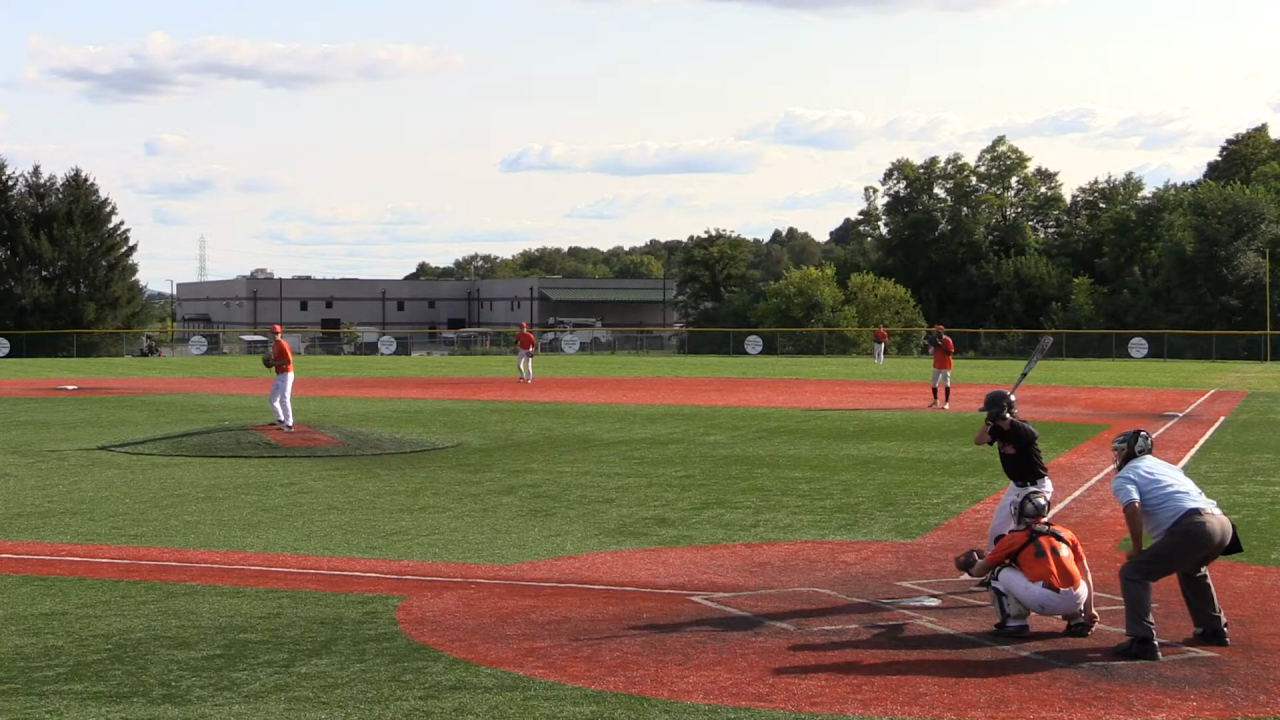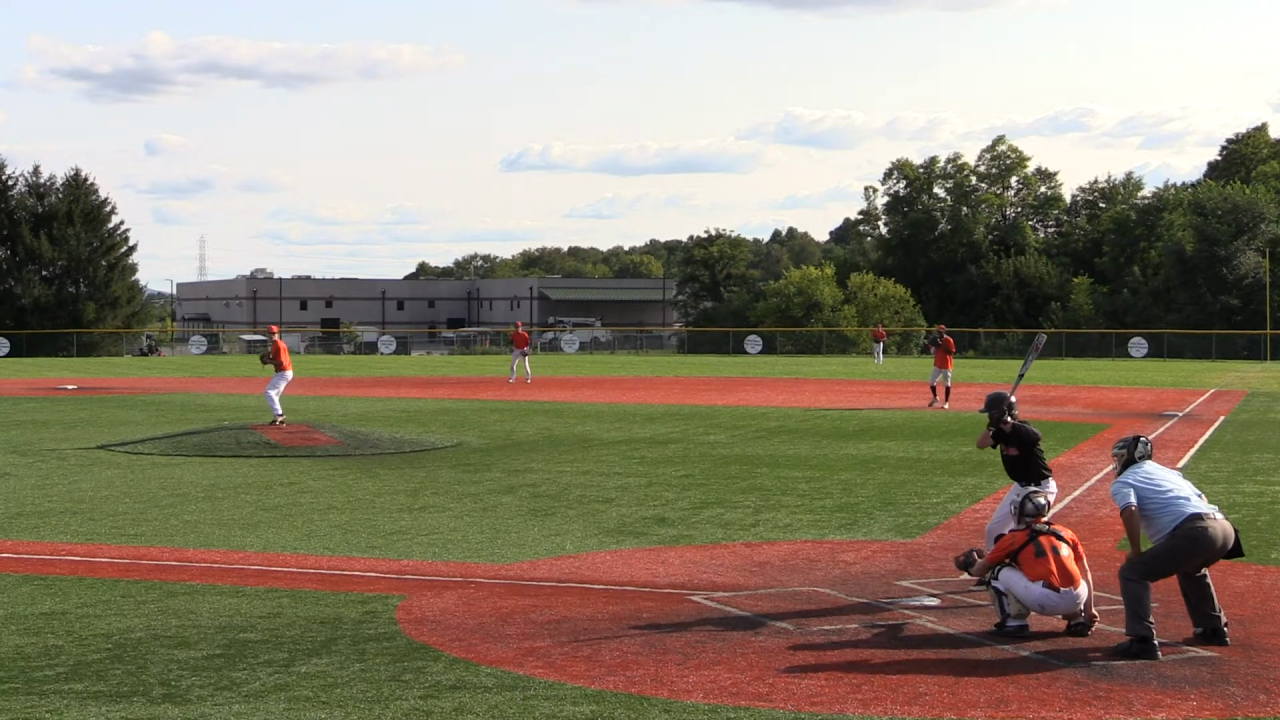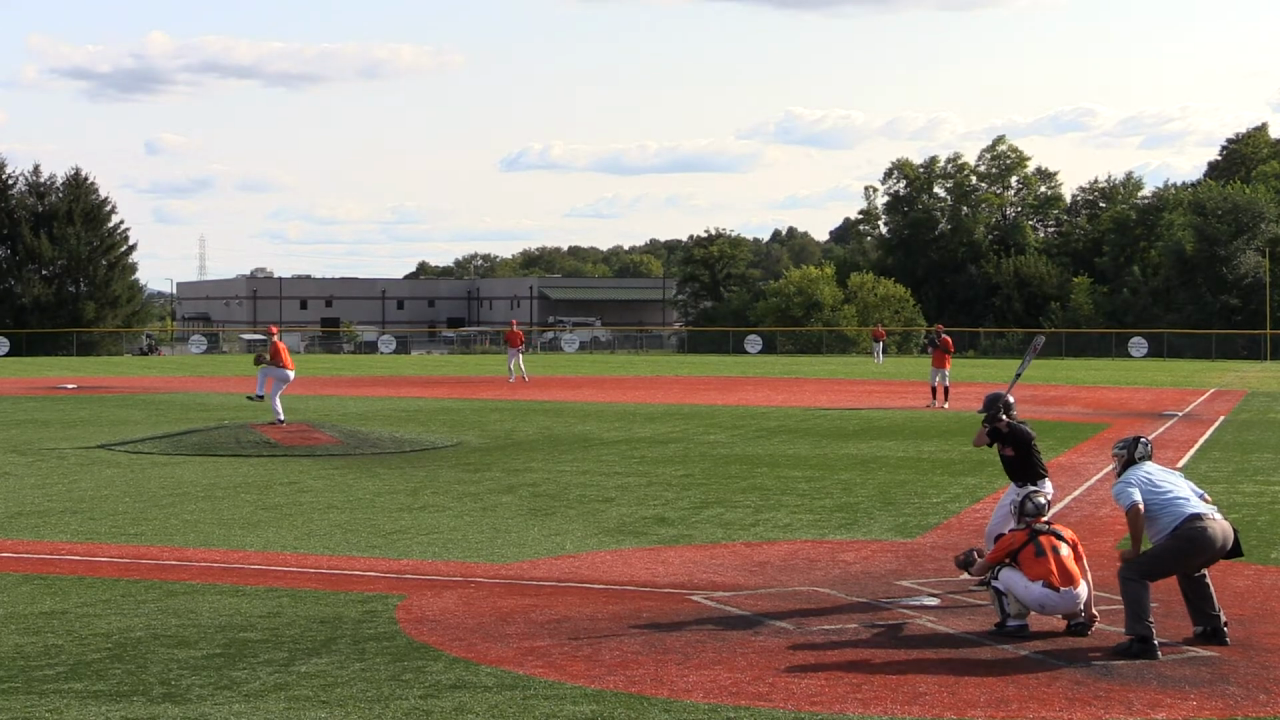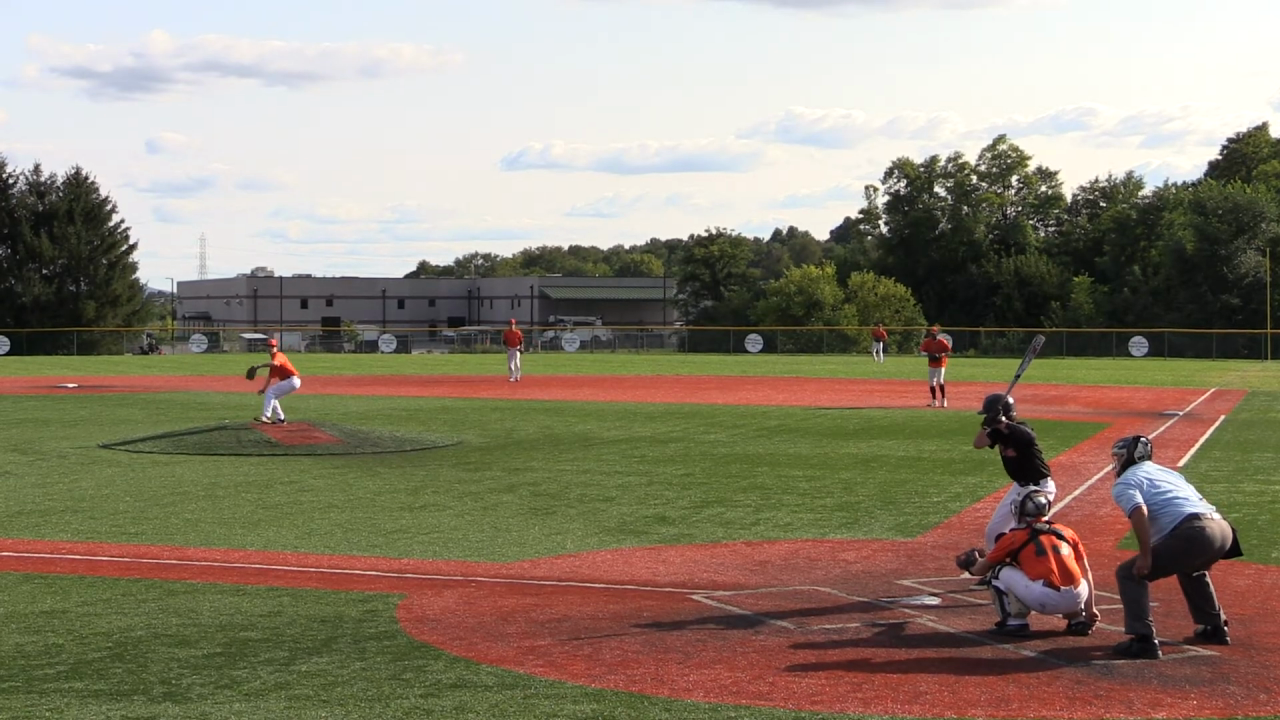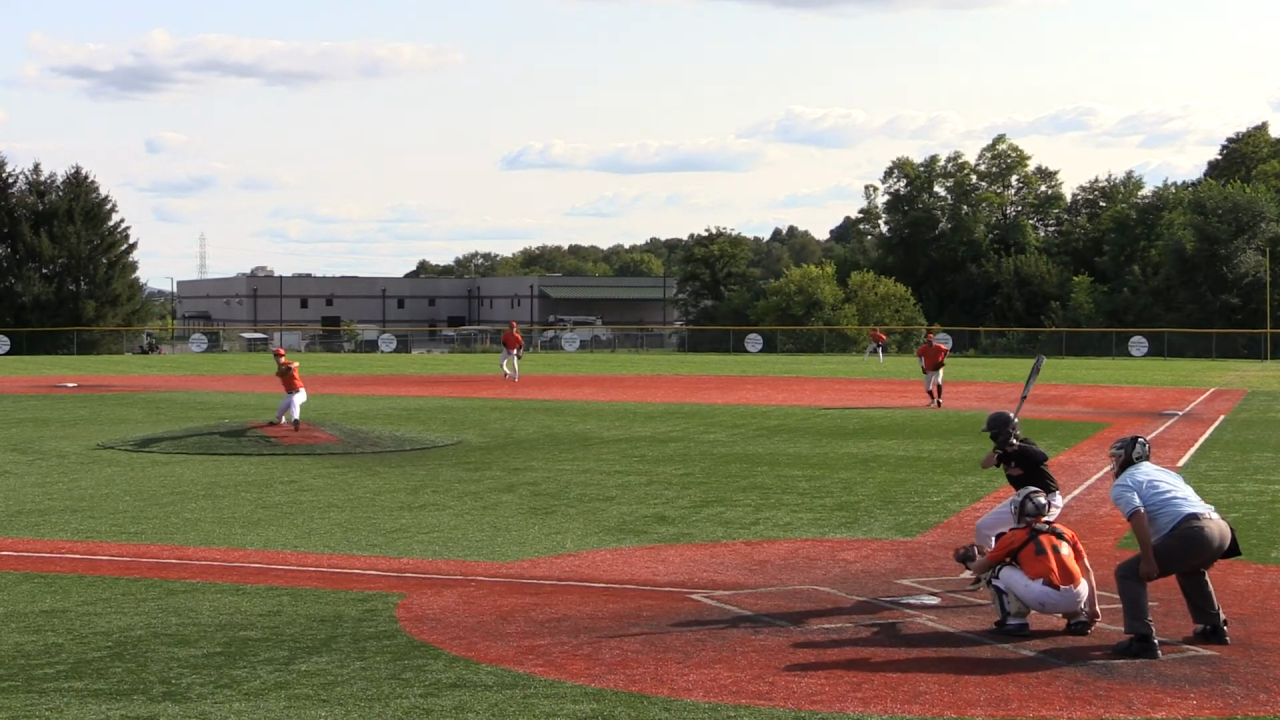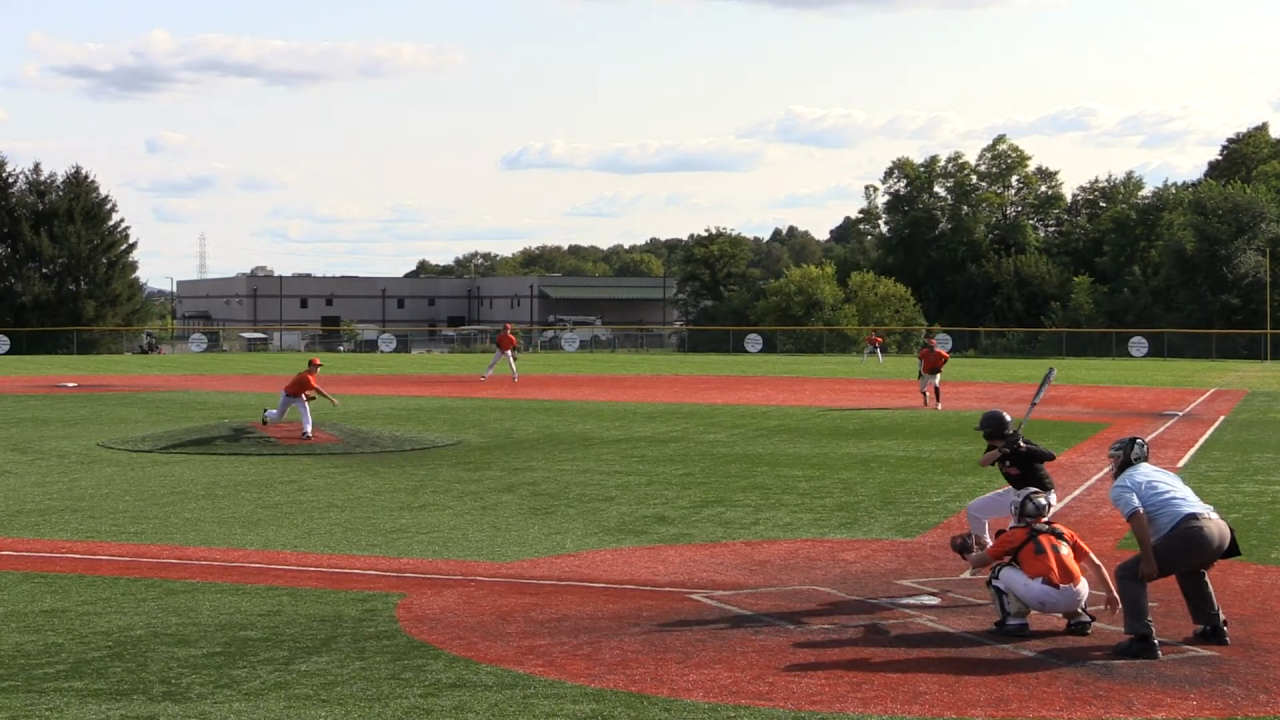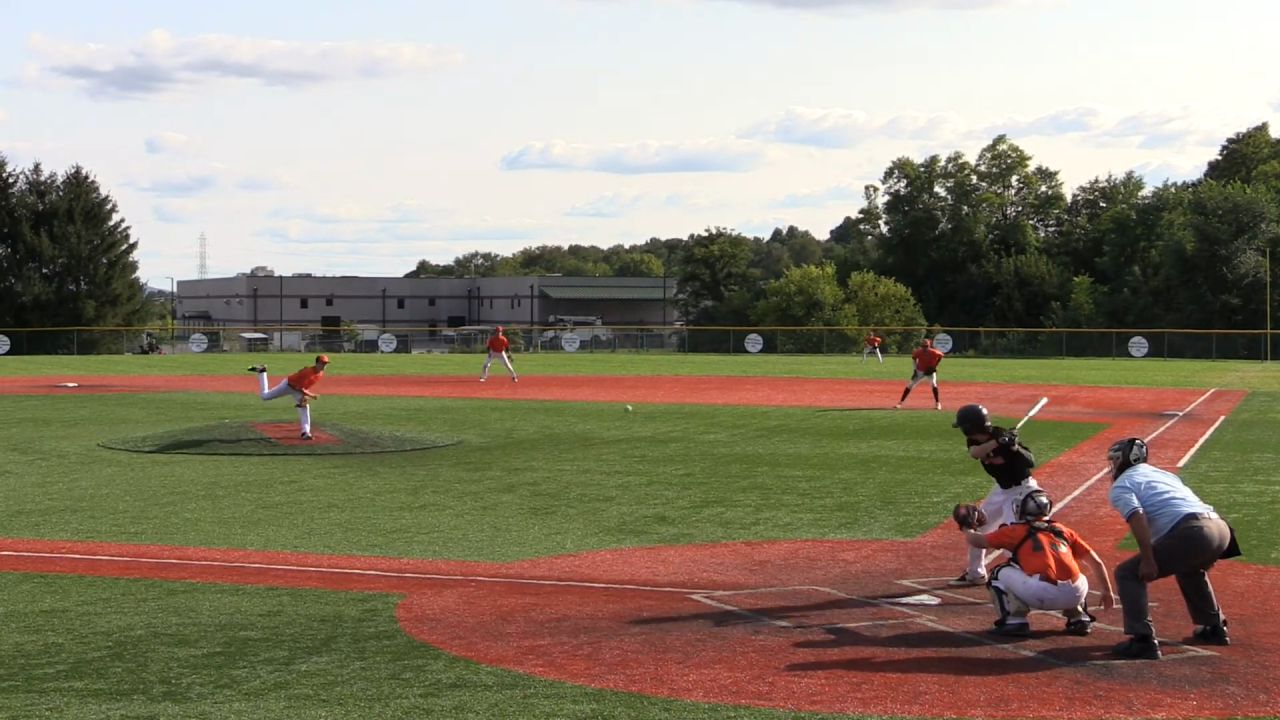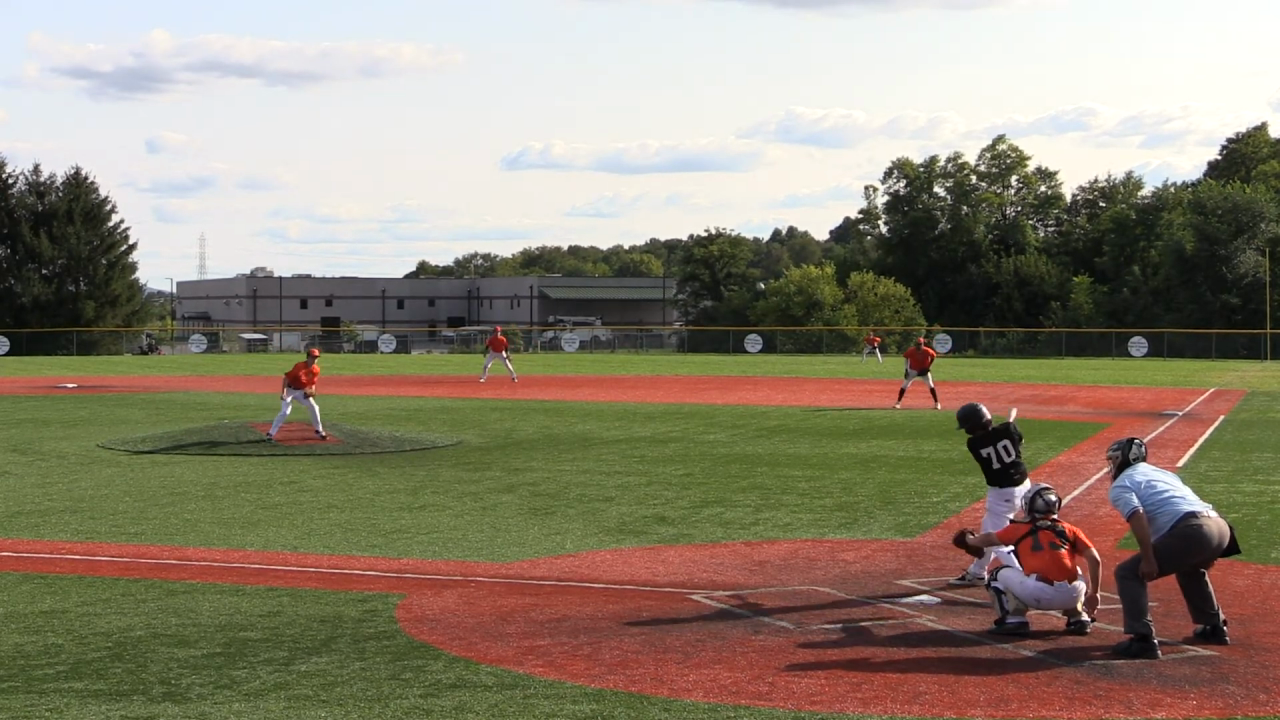
dt=0.3s
person 1, frame 1
left shoulder: (1123, 477)
right shoulder: (1168, 467)
left elbow: (1133, 508)
left wrist: (1137, 548)
left hip: (1194, 528)
right hip: (1222, 523)
left knee: (1133, 572)
right knee: (1191, 570)
left ankle: (1143, 642)
right ankle: (1214, 629)
person 1, frame 2
left shoulder: (1122, 482)
right shoulder: (1168, 471)
left elbow: (1130, 512)
left wrist: (1135, 551)
left hip: (1195, 533)
right hip: (1224, 528)
left knee: (1132, 573)
right knee: (1190, 569)
left ankle: (1143, 641)
right ankle: (1214, 629)
person 1, frame 3
left shoulder: (1124, 483)
right shoulder: (1170, 472)
left elbow: (1136, 509)
left wrist: (1135, 549)
left hip: (1196, 533)
right hip: (1224, 528)
left knee: (1131, 572)
right knee: (1189, 569)
left ankle: (1143, 641)
right ankle: (1214, 629)
person 1, frame 4
left shoulder: (1124, 483)
right shoulder: (1169, 472)
left elbow: (1139, 512)
left wrist: (1145, 555)
left hip: (1194, 533)
right hip: (1222, 528)
left knee: (1128, 573)
right knee: (1189, 567)
left ankle: (1144, 641)
right ankle: (1215, 628)
person 1, frame 5
left shoulder: (1122, 484)
right shoulder: (1167, 473)
left elbow: (1138, 516)
left wrist: (1148, 560)
left hip: (1193, 533)
right hip: (1221, 528)
left knee: (1127, 573)
right knee: (1190, 568)
left ankle: (1144, 640)
right ankle: (1214, 628)
person 1, frame 6
left shoulder: (1121, 485)
right shoulder: (1166, 473)
left elbow: (1138, 516)
left wrist: (1148, 560)
right wrist: (1205, 553)
left hip: (1193, 533)
right hip: (1221, 528)
left knee: (1127, 573)
right knee: (1189, 568)
left ankle: (1144, 640)
right ankle: (1214, 628)
person 1, frame 7
left shoulder: (1120, 486)
right shoulder: (1165, 474)
left elbow: (1137, 517)
left wrist: (1148, 560)
right wrist: (1205, 554)
left hip: (1192, 533)
right hip: (1221, 528)
left knee: (1128, 573)
right knee: (1189, 569)
left ankle: (1143, 640)
right ankle: (1214, 627)
person 1, frame 8
left shoulder: (1120, 486)
right shoulder: (1164, 473)
left elbow: (1137, 516)
left wrist: (1148, 559)
right wrist: (1206, 553)
left hip: (1191, 532)
right hip: (1220, 527)
left knee: (1128, 573)
right knee: (1189, 567)
left ankle: (1143, 640)
right ankle: (1214, 627)
person 2, frame 1
left shoulder: (1021, 427)
right shoulder: (999, 428)
left elbow: (1033, 435)
right elbow: (978, 440)
left wrist: (1006, 418)
right wrist: (989, 421)
left hip: (1036, 488)
right hip: (1016, 487)
right knee: (995, 532)
person 2, frame 2
left shoulder: (1022, 429)
right shoulder: (1001, 431)
left elbow: (1037, 436)
right elbow: (981, 444)
left wrist: (1008, 421)
right wrist: (991, 426)
left hip: (1040, 488)
right hip: (1020, 487)
right knee: (993, 530)
person 2, frame 3
left shoulder: (1020, 428)
right shoulder: (998, 432)
left elbow: (1029, 436)
right elbow: (977, 442)
left wrist: (1002, 420)
right wrist: (987, 421)
left hip: (1036, 490)
right hip: (1017, 488)
right knee: (992, 532)
person 2, frame 4
left shoulder: (1020, 429)
right shoulder: (999, 431)
left elbow: (1031, 438)
right elbow: (978, 444)
left wrist: (1002, 422)
right wrist: (986, 425)
left hip: (1039, 488)
right hip: (1020, 487)
right knee: (993, 531)
person 2, frame 5
left shoulder: (1025, 447)
right shoulder: (1003, 449)
left elbow: (1043, 456)
right elbow: (984, 464)
left wrist: (1015, 445)
right wrist: (998, 450)
left hip: (1047, 500)
right knee: (984, 527)
person 2, frame 6
left shoulder: (1022, 447)
right shoulder: (996, 447)
left elbow: (1050, 456)
right elbow: (982, 462)
left wrist: (1022, 447)
right wrist: (1002, 450)
right hip: (1017, 493)
right knee: (974, 509)
right ankle: (984, 550)
person 2, frame 7
left shoulder: (1005, 439)
right shoulder: (974, 439)
left elbow: (1030, 462)
right elbow: (975, 453)
left wrist: (1014, 448)
right wrist: (996, 442)
left hip: (1019, 490)
right hip: (1003, 488)
right knee: (977, 529)
right ankle: (975, 573)
person 2, frame 8
left shoulder: (973, 444)
right shoulder: (1009, 429)
left hip: (1002, 493)
right hip: (1023, 487)
right knee: (989, 530)
right ankle: (976, 573)
person 3, frame 1
left shoulder: (1015, 538)
right shoulder: (1066, 533)
left elbow: (979, 571)
right elbow: (1085, 573)
left wrist: (971, 566)
right wrist: (1089, 610)
left hip: (1045, 601)
right hip: (1076, 600)
left knee: (999, 572)
left ankle: (1015, 624)
right ankle: (1078, 621)
person 3, frame 2
left shoulder: (1015, 537)
right shoulder: (1066, 532)
left elbow: (979, 571)
right elbow: (1085, 572)
left wrist: (970, 566)
right wrist: (1089, 609)
left hip: (1046, 601)
right hip: (1076, 600)
left knee: (999, 572)
left ankle: (1015, 624)
right ankle: (1078, 621)
person 3, frame 3
left shoulder: (1014, 537)
right shoulder: (1066, 532)
left elbow: (980, 570)
right elbow: (1085, 572)
left wrist: (970, 566)
right wrist: (1089, 609)
left hip: (1045, 600)
right hip: (1076, 599)
left knee: (999, 572)
left ankle: (1015, 623)
right ankle: (1077, 620)
person 3, frame 4
left shoulder: (1015, 536)
right shoulder: (1067, 532)
left elbow: (980, 570)
right elbow: (1085, 572)
left wrist: (970, 565)
right wrist: (1090, 609)
left hip: (1046, 599)
right hip: (1077, 598)
left knee: (999, 571)
left ankle: (1016, 623)
right ankle: (1078, 620)
person 3, frame 5
left shoulder: (1015, 536)
right shoulder: (1065, 532)
left elbow: (980, 568)
right elbow: (1086, 570)
left wrist: (969, 562)
right wrist: (1093, 606)
left hip: (1045, 598)
right hip: (1077, 598)
left knee: (1000, 571)
left ankle: (1015, 622)
right ankle: (1079, 619)
person 3, frame 6
left shoulder: (1014, 535)
right shoulder: (1064, 531)
left elbow: (979, 561)
right elbow: (1096, 565)
left wrist: (968, 555)
right wrist: (1111, 593)
left hip: (1044, 597)
right hip: (1077, 596)
left knee: (1000, 572)
left ankle: (1015, 622)
right ankle: (1079, 620)
person 3, frame 7
left shoulder: (1014, 531)
right shoulder: (1064, 531)
left elbow: (976, 541)
right elbow: (1096, 562)
left wrist: (968, 530)
right wrist: (1107, 592)
left hip: (1043, 593)
right hip: (1076, 594)
left knee: (999, 574)
left ankle: (1015, 622)
right ankle: (1079, 620)
person 3, frame 8
left shoulder: (1018, 529)
right shoulder: (1070, 530)
left elbow: (989, 539)
right elbow: (1095, 560)
left wrist: (971, 540)
right wrist: (1093, 593)
left hip: (1039, 593)
right hip: (1073, 594)
left knee: (999, 575)
left ankle: (1015, 620)
right ankle: (1080, 619)
